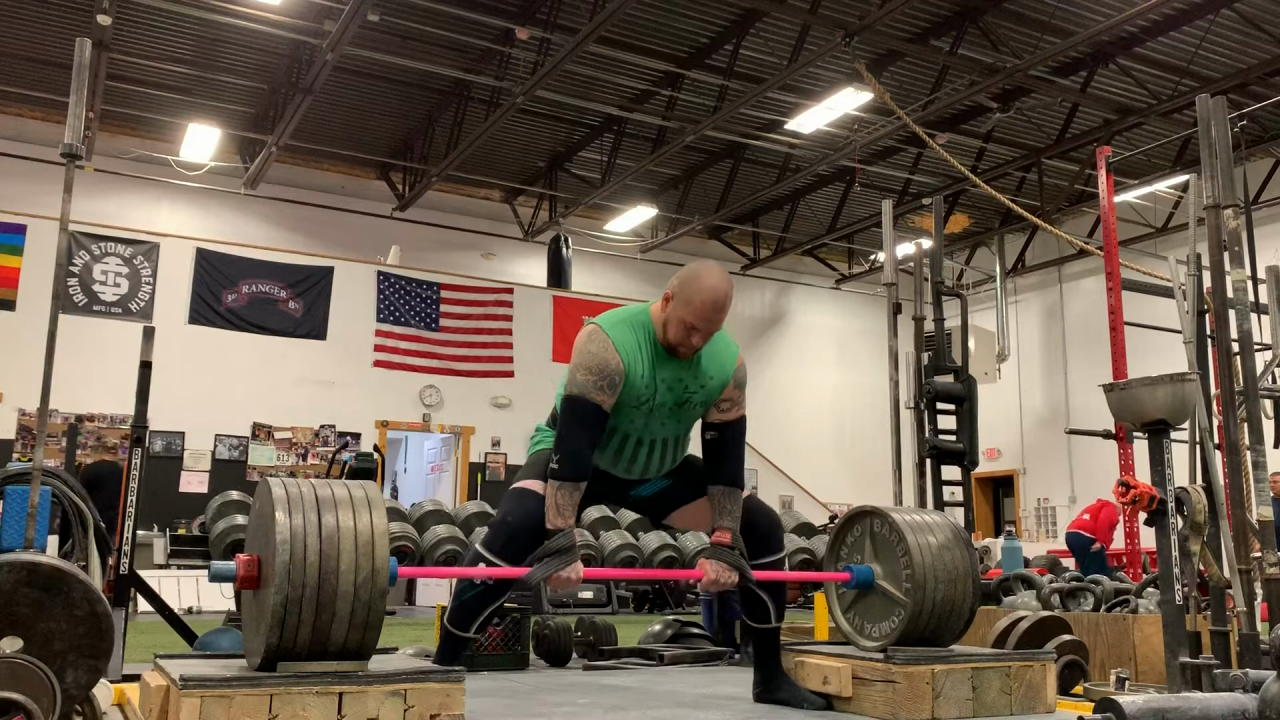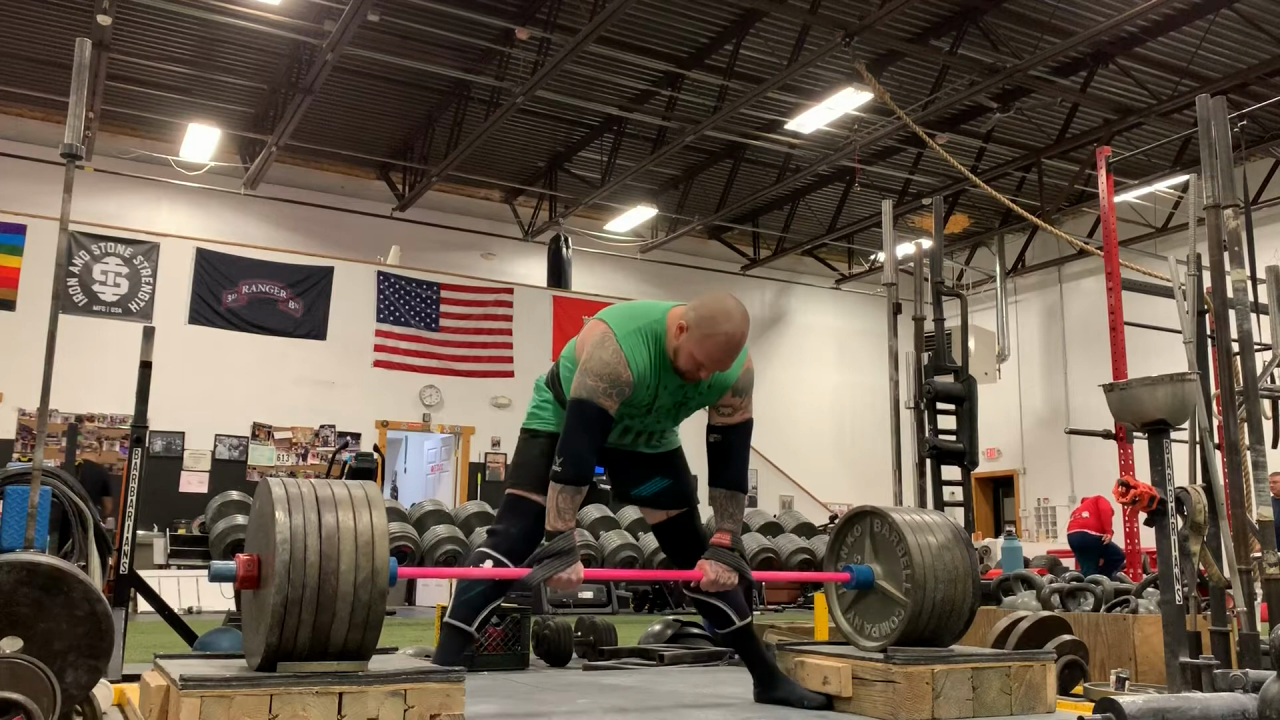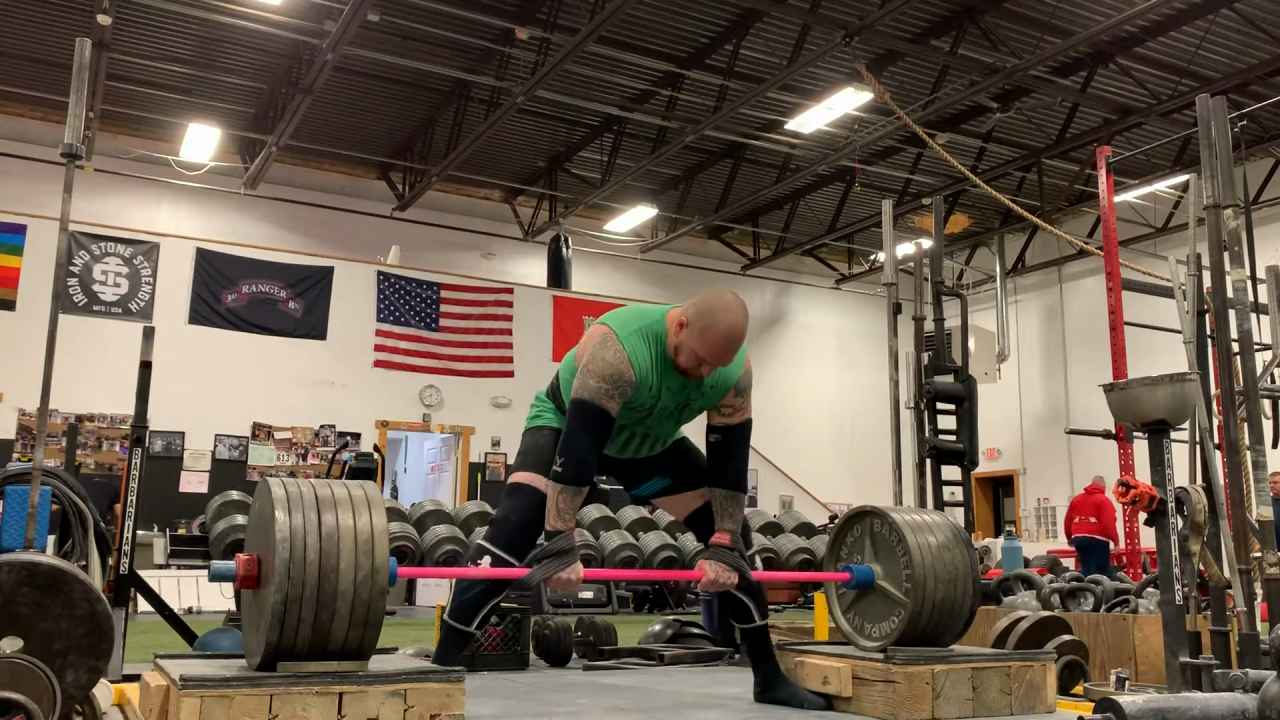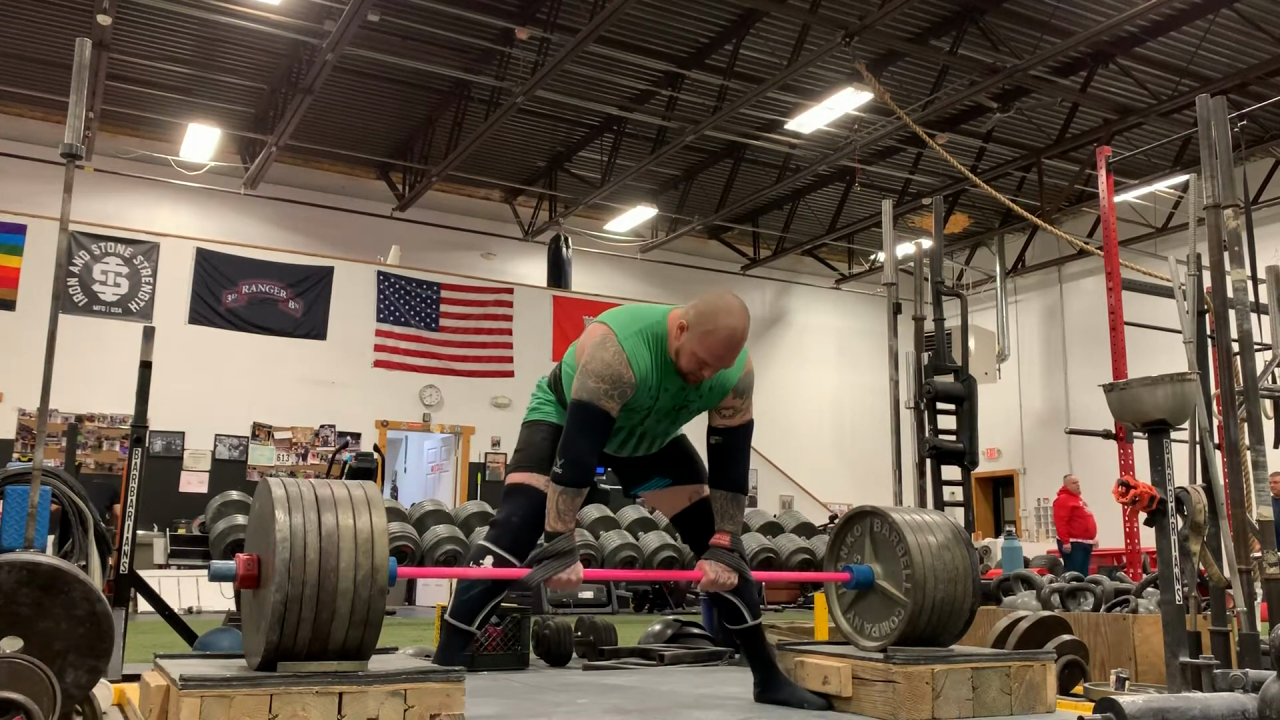
dt=1s
person 1, frame 1
left shoulder: (727, 363)
right shoulder: (607, 343)
left elbow: (726, 455)
right elbow: (574, 443)
left wrist: (725, 545)
right wrist: (560, 541)
left hip: (660, 468)
right hip: (576, 450)
left knee: (761, 529)
right knee: (516, 525)
left ankle: (770, 677)
right ankle: (441, 671)
person 1, frame 2
left shoulder: (736, 369)
right shoulder: (617, 343)
left elbow: (729, 458)
right elbow: (577, 445)
left wrist: (725, 547)
right wrist: (560, 543)
left hip: (649, 436)
right hip: (565, 418)
left knee: (693, 551)
right knee: (514, 536)
left ankle: (767, 678)
right ankle: (442, 673)
person 1, frame 3
left shoulder: (734, 369)
right shoulder: (618, 346)
left elbow: (729, 458)
right elbow: (579, 446)
left wrist: (726, 546)
right wrist: (560, 543)
left hip: (653, 442)
right hip: (567, 424)
left knee: (728, 534)
right knee: (516, 524)
left ankle: (769, 677)
right ankle: (440, 671)
person 1, frame 4
left shoulder: (736, 371)
right shoulder: (617, 345)
left elbow: (730, 459)
right elbow: (579, 446)
left wrist: (724, 545)
right wrist: (560, 544)
left hip: (651, 437)
right hip: (566, 417)
left knee: (716, 534)
right knee: (518, 524)
left ankle: (768, 677)
right ankle: (443, 669)
